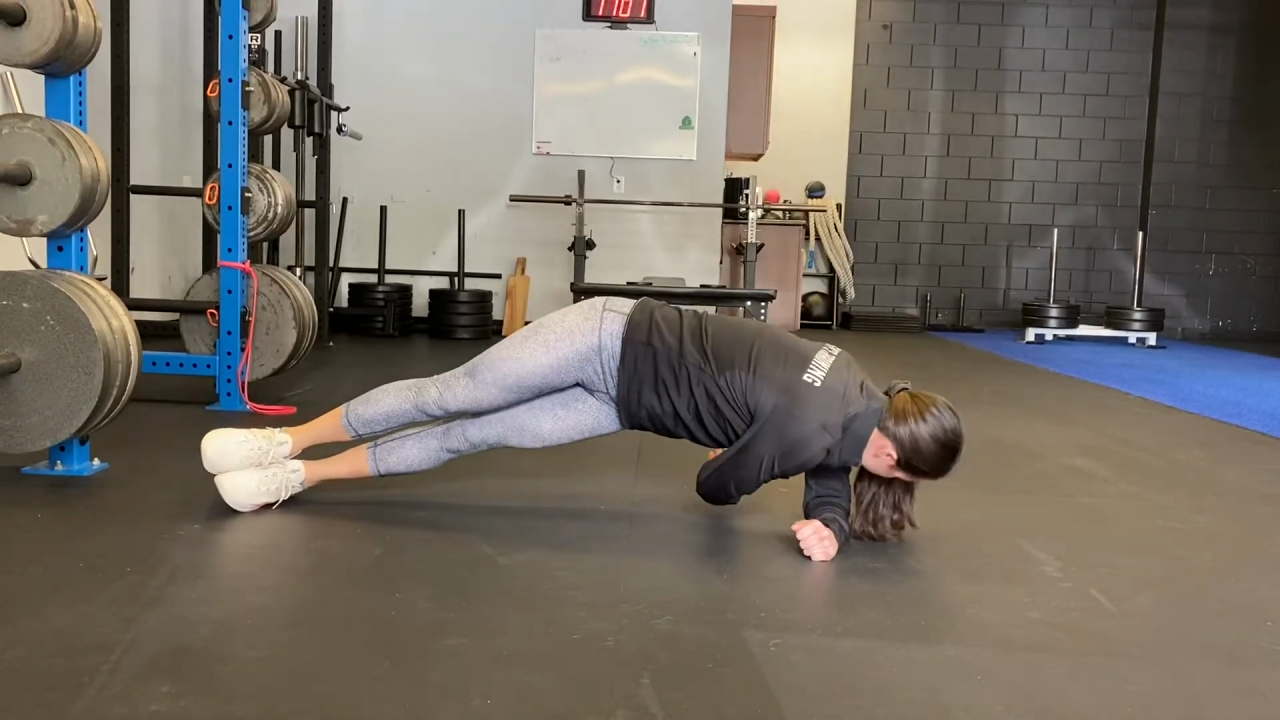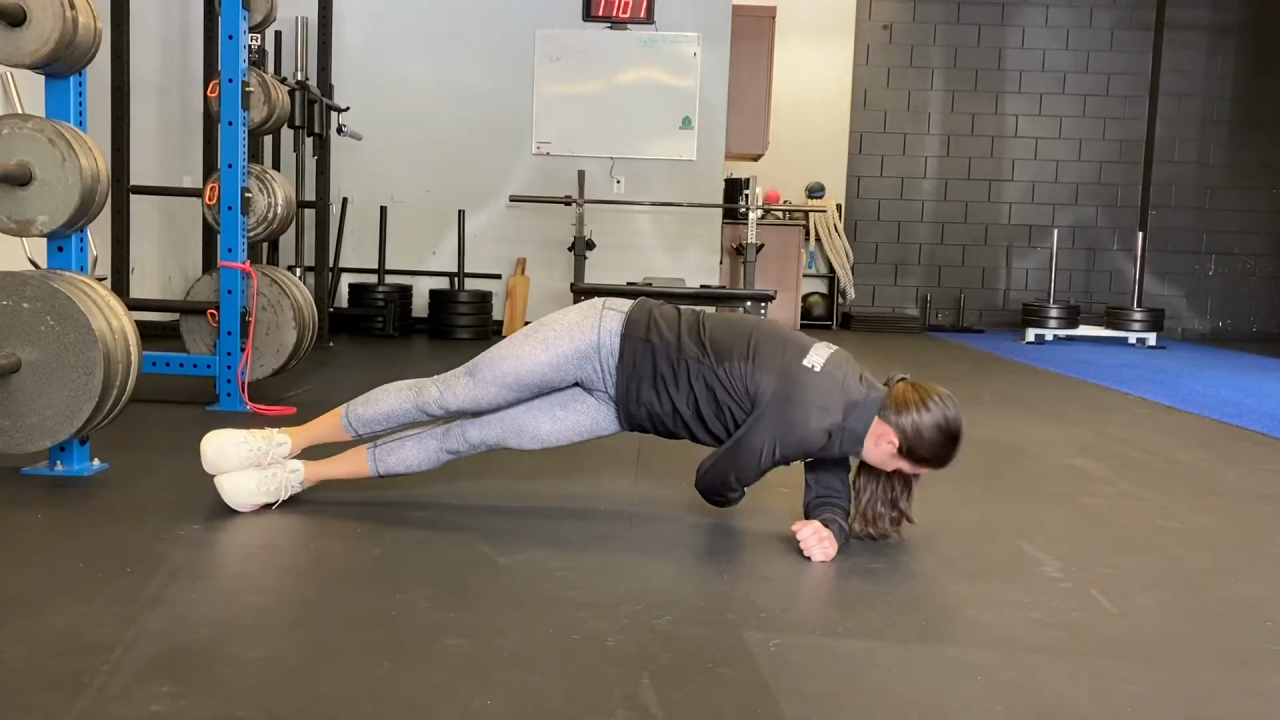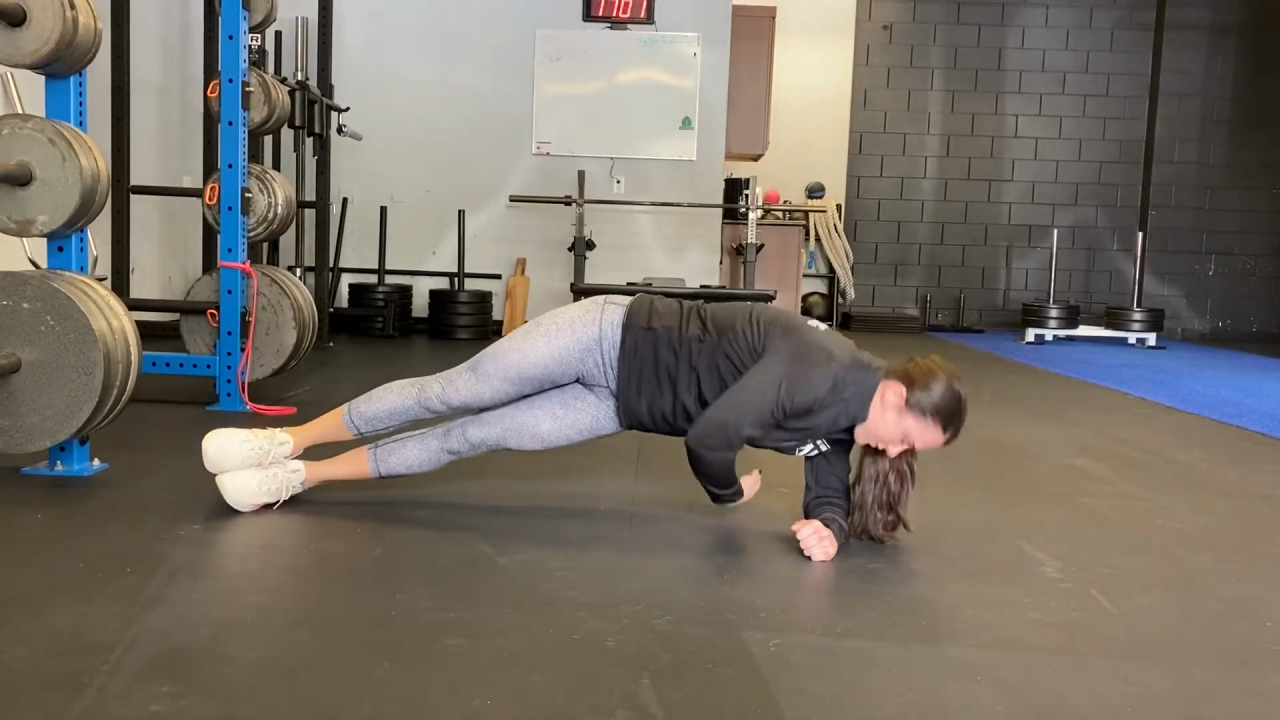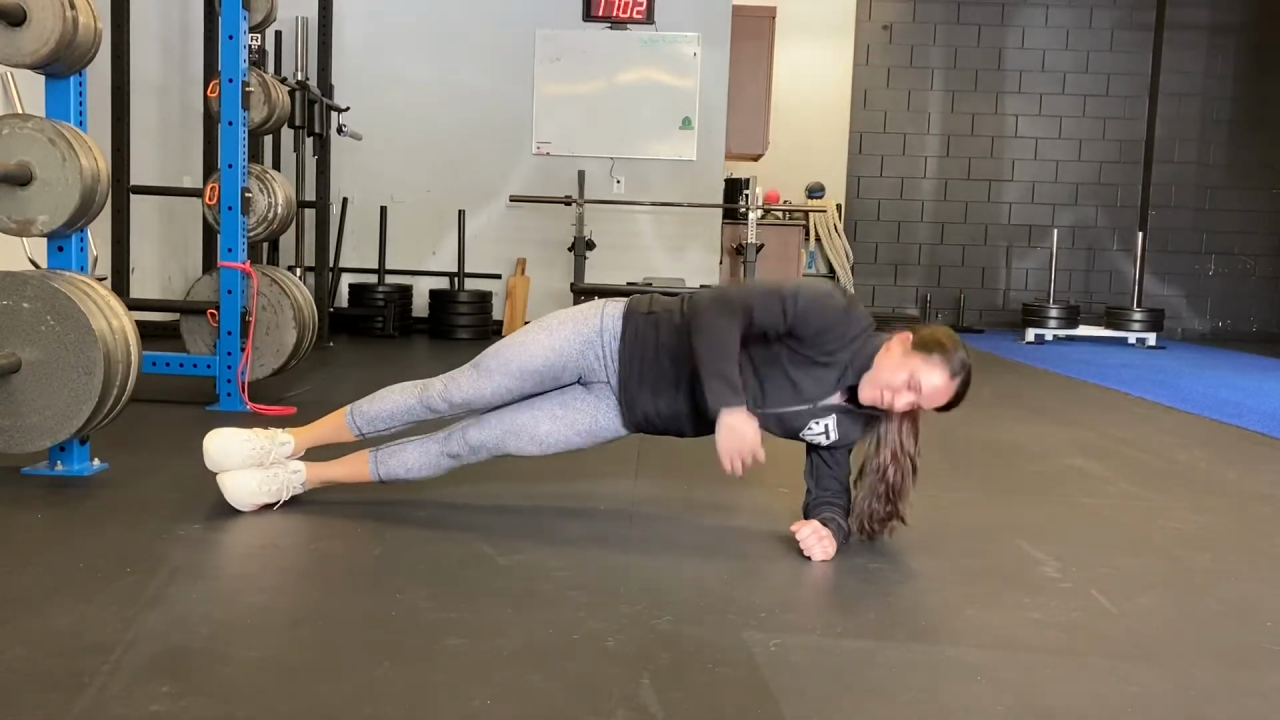
dt=0.2s
person 1, frame 1
left shoulder: (855, 403)
right shoulder: (812, 424)
left elbow: (829, 483)
right elbow: (716, 484)
left wrist: (827, 526)
right wrist: (732, 472)
left hip: (617, 405)
right hip: (613, 342)
left knee: (468, 436)
right knee: (449, 396)
left ankle: (300, 475)
right ankle: (287, 439)
person 1, frame 2
left shoulder: (850, 409)
right shoulder: (816, 405)
left elbow: (828, 481)
right elbow: (716, 479)
left wrist: (826, 525)
right wrist: (736, 491)
left hip: (620, 408)
right hip: (611, 341)
left knee: (469, 437)
right knee: (446, 396)
left ankle: (300, 475)
right ankle: (285, 439)
person 1, frame 3
left shoulder: (838, 424)
right shoulder: (825, 367)
left elbow: (828, 481)
right elbow: (708, 434)
left wrist: (827, 525)
right wrist: (731, 490)
left hip: (621, 407)
right hip: (612, 336)
left knee: (470, 439)
right knee: (446, 395)
left ankle: (297, 478)
right ankle: (283, 440)
person 1, frame 4
left shoulder: (846, 425)
right shoulder: (841, 321)
left elbow: (829, 479)
right elbow: (717, 305)
left wrist: (823, 525)
right wrist: (729, 407)
left hip: (630, 414)
right hip: (615, 339)
left knee: (469, 450)
right knee: (446, 395)
left ankle: (301, 487)
right ankle: (286, 444)
